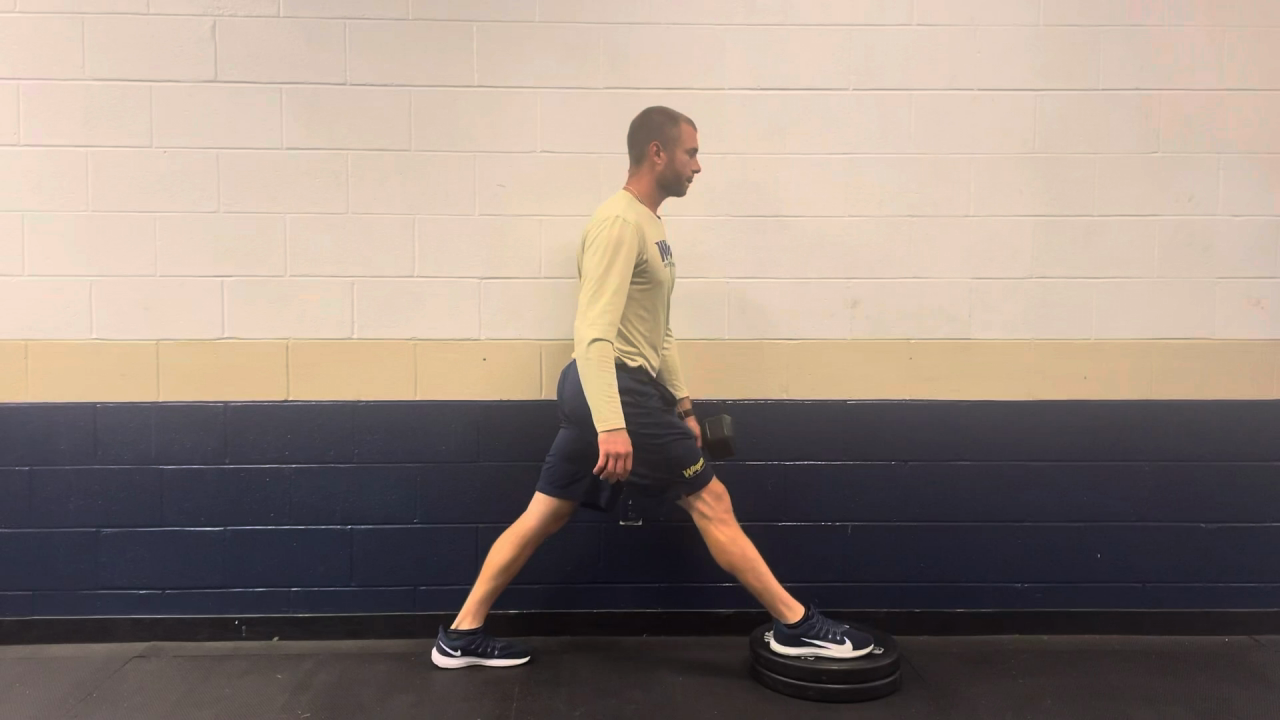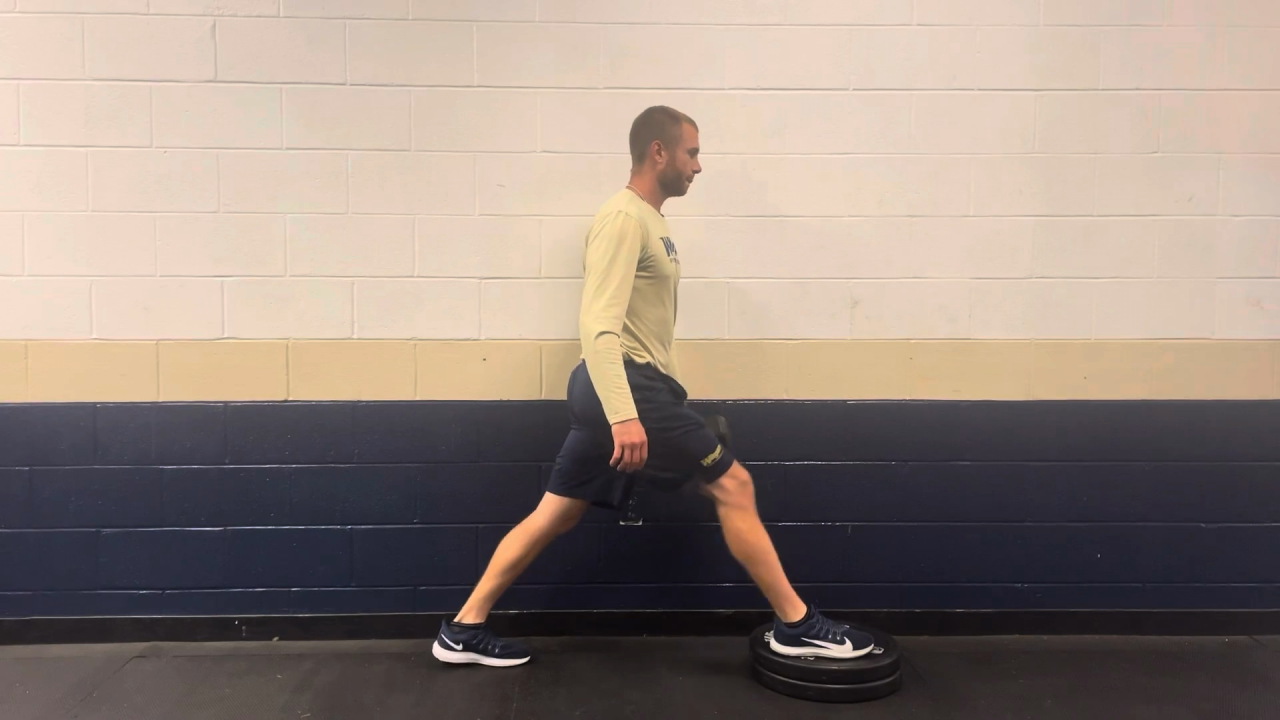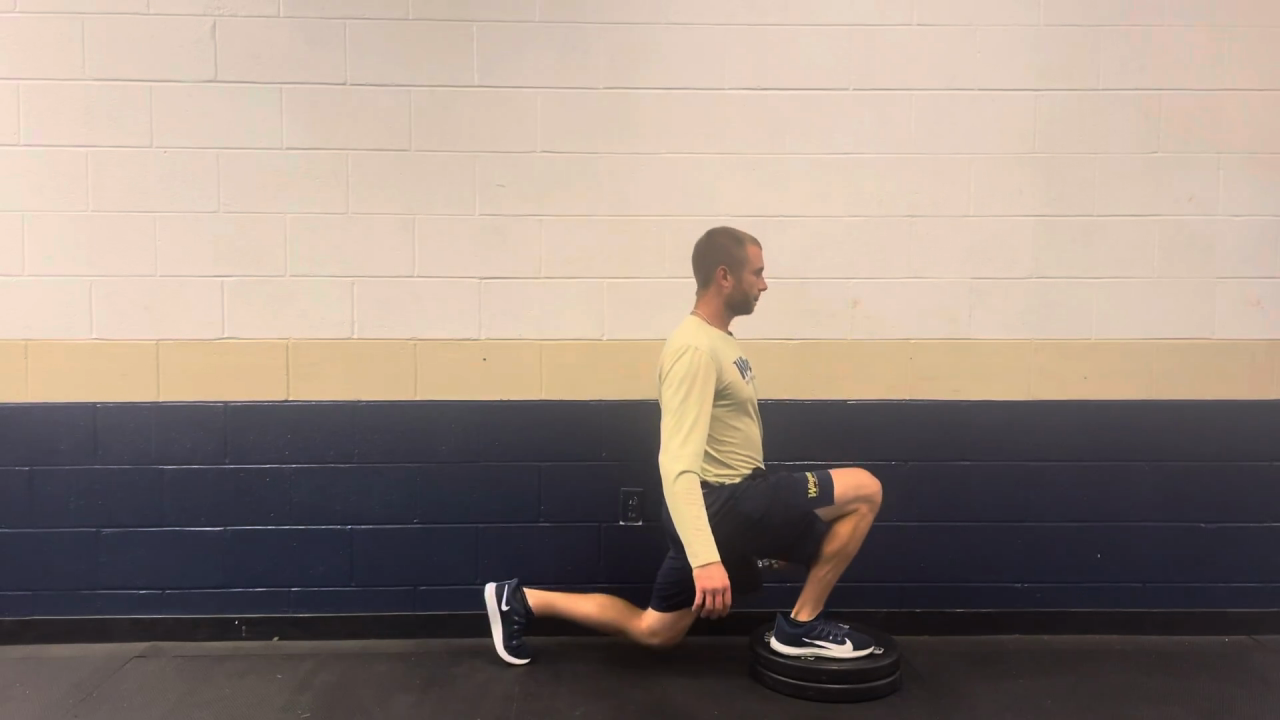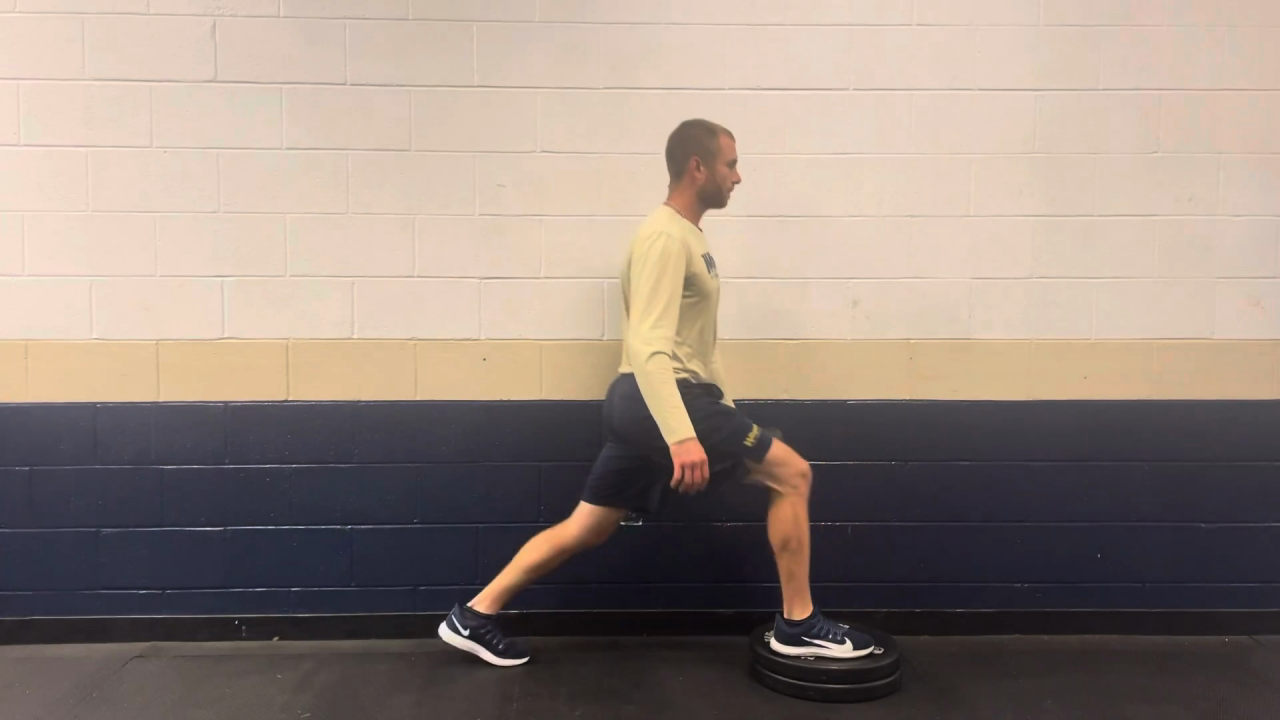
dt=1s
person 1, frame 1
left shoulder: (647, 223)
right shoulder: (620, 224)
left elbow: (656, 330)
right elbow: (594, 332)
left wrist: (682, 404)
right wrist: (611, 425)
left hip: (598, 391)
right hip: (615, 389)
left knee: (544, 514)
right knee: (711, 501)
left ankle: (462, 634)
right ankle: (797, 625)
person 1, frame 2
left shoulder: (647, 220)
right shoulder: (624, 218)
right elbow: (599, 326)
right wrist: (625, 414)
left hip: (610, 389)
right hip: (625, 386)
left knee: (555, 513)
right knee: (734, 487)
left ankle: (465, 628)
right ankle: (797, 626)
person 1, frame 3
left shoulder: (717, 339)
right shoulder: (696, 349)
right elbow: (678, 465)
left wrist: (766, 531)
right wrist: (704, 559)
left hip: (727, 499)
right hip: (723, 504)
left knee: (656, 630)
right knee: (864, 491)
left ankle: (519, 601)
right ankle: (803, 624)
person 1, frame 4
left shoulder: (687, 235)
right shoulder: (666, 237)
right elbow: (649, 347)
left wrist: (727, 413)
right wrist: (682, 434)
left hip: (641, 404)
right hip: (665, 400)
left knee: (587, 527)
right knee: (791, 474)
left ankle: (474, 616)
right ankle: (800, 625)
